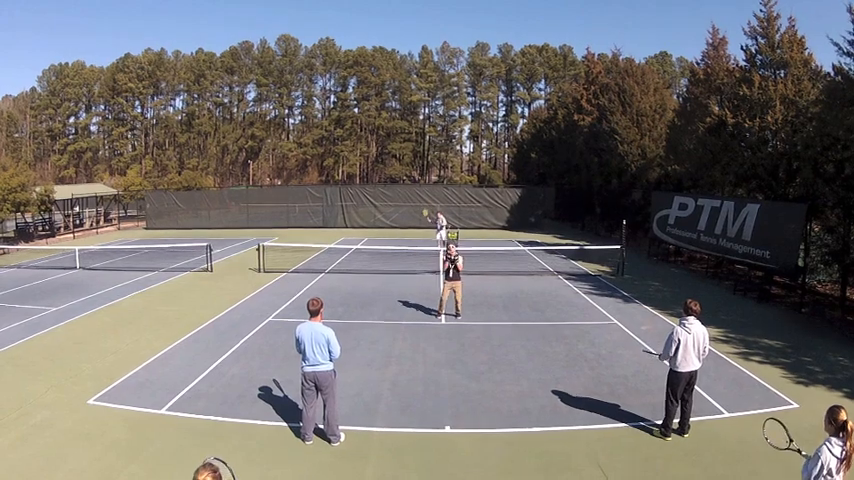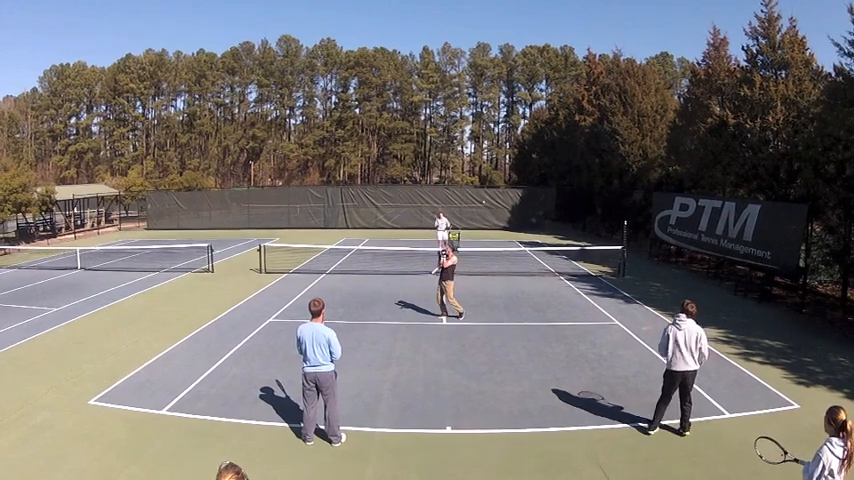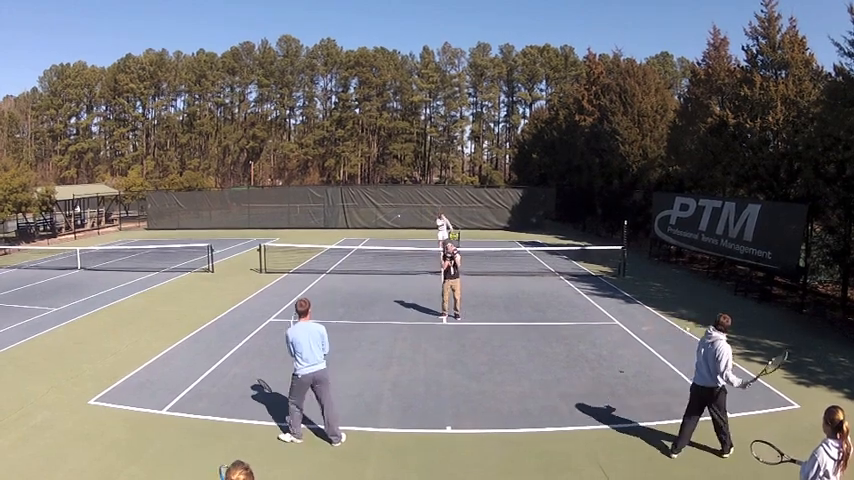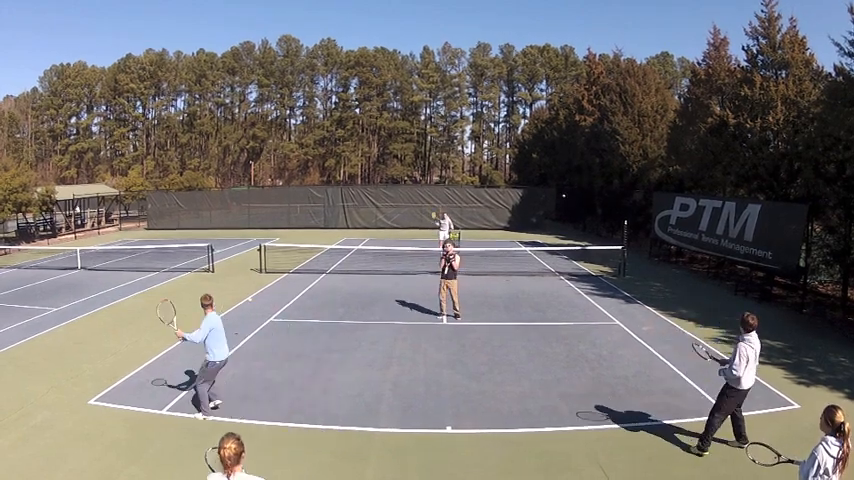
dt=1s
person 1, frame 1
left shoulder: (300, 329)
right shoulder: (327, 331)
left elbow: (299, 350)
right elbow: (335, 355)
left hip: (307, 372)
right hip: (325, 372)
left knee: (308, 405)
right knee: (330, 405)
left ankle: (307, 435)
right ankle: (334, 437)
person 1, frame 2
left shoulder: (301, 329)
right shoulder: (328, 332)
left elbow: (300, 351)
right elbow: (336, 356)
left hip: (308, 372)
right hip: (326, 373)
left knee: (309, 406)
right knee: (331, 406)
left ankle: (308, 436)
right ankle: (335, 437)
person 1, frame 3
left shoulder: (291, 332)
right shoulder: (320, 328)
left elbow: (292, 353)
right elbow: (325, 350)
left hip: (301, 374)
right hip: (320, 371)
left knee: (295, 405)
right knee: (327, 405)
left ankle: (295, 434)
right ankle: (335, 437)
person 1, frame 4
left shoulder: (209, 320)
right shoulder: (214, 317)
left elbow: (198, 339)
right elbow: (200, 334)
left wrist: (183, 335)
right wrist: (185, 335)
left hip: (214, 360)
right hip: (223, 356)
left knee: (200, 384)
right knee: (207, 381)
left ankle: (205, 412)
right ankle: (215, 399)
person 2, frame 1
left shoulder: (678, 330)
right shoulder: (702, 330)
left elbow: (668, 352)
right elbow: (705, 352)
left wrist: (661, 357)
left hip: (678, 371)
right hip: (694, 370)
left knee: (672, 401)
right knee: (687, 400)
left ankle: (666, 431)
right ankle: (684, 429)
person 2, frame 2
left shoulder: (670, 328)
right shoulder: (698, 330)
left elbow: (662, 351)
right elbow: (704, 354)
right wrist: (697, 364)
left hip: (673, 370)
right hip: (690, 371)
left knee: (665, 398)
right knee: (686, 400)
left ankle: (653, 426)
right ankle: (685, 428)
person 2, frame 3
left shoulder: (704, 339)
right shoulder: (724, 347)
right elbow: (725, 374)
right wrist: (741, 383)
left hip: (698, 385)
right hip: (715, 389)
left knee: (690, 418)
right knee: (720, 420)
left ankle: (676, 449)
right ankle: (726, 448)
person 2, frame 4
left shoulder: (742, 346)
right shoulder: (754, 340)
left elbow: (735, 372)
left wrist: (722, 371)
right wrist: (727, 362)
left hip: (736, 386)
right hip: (746, 384)
left knee: (717, 414)
right knee: (735, 410)
left ankle: (703, 446)
right ankle: (742, 439)
